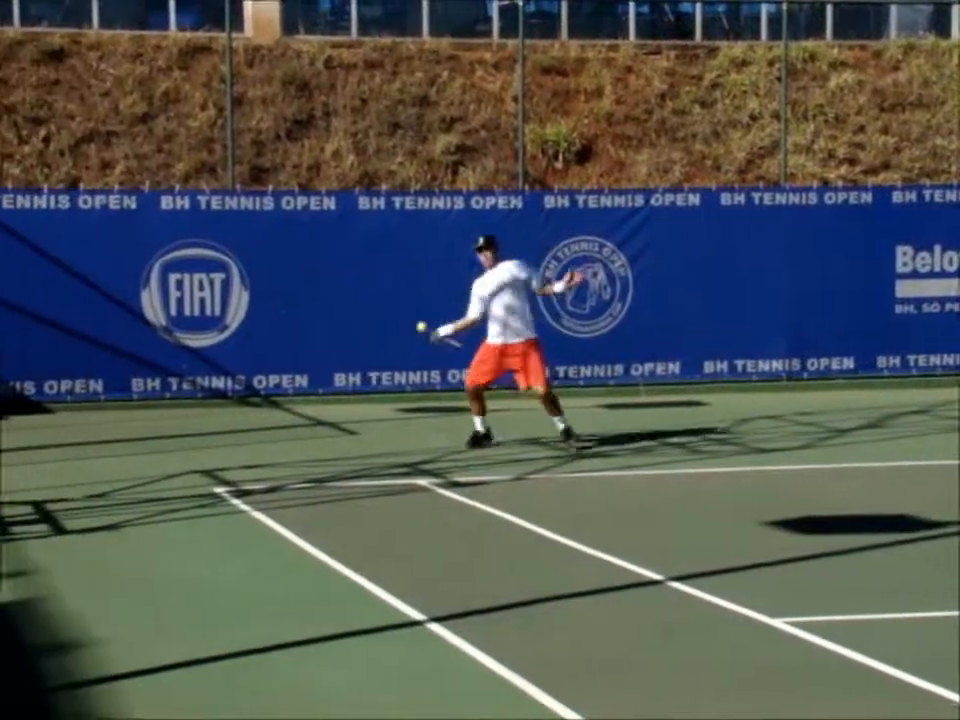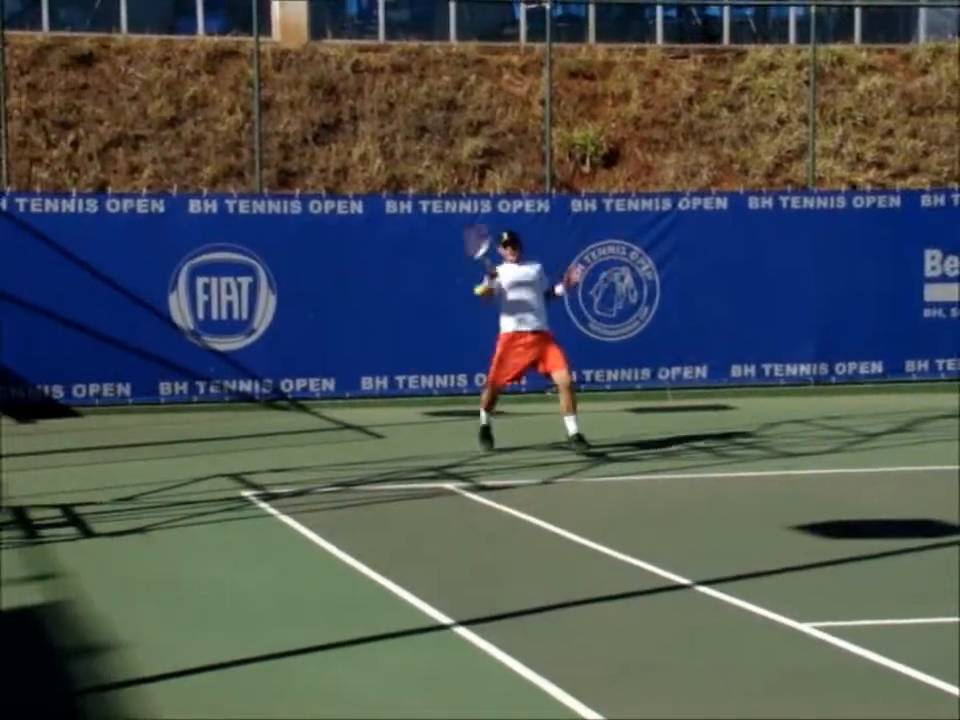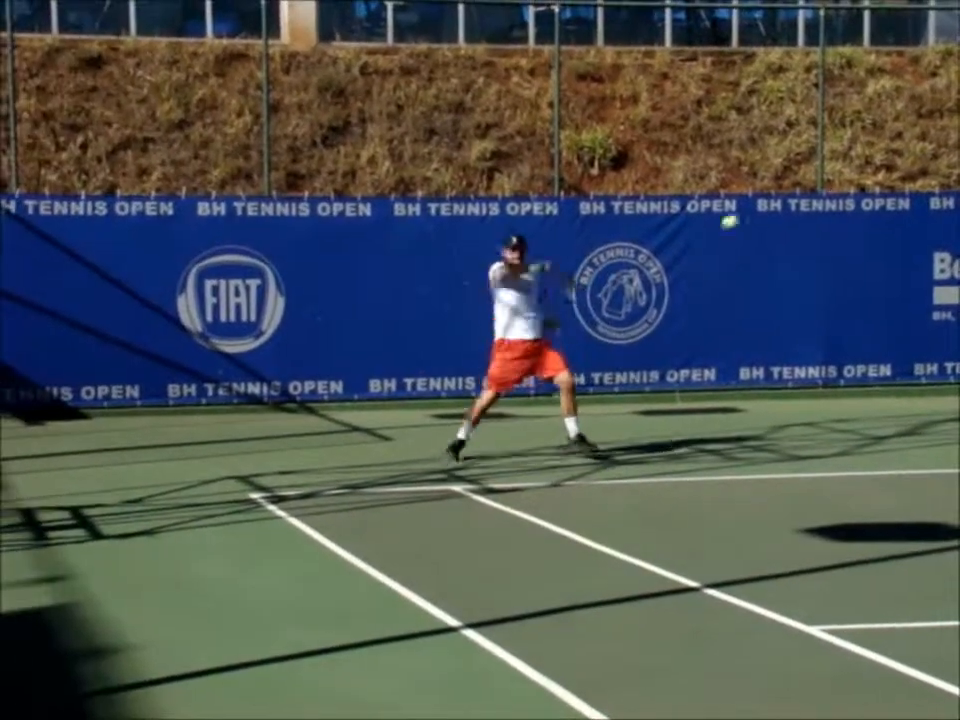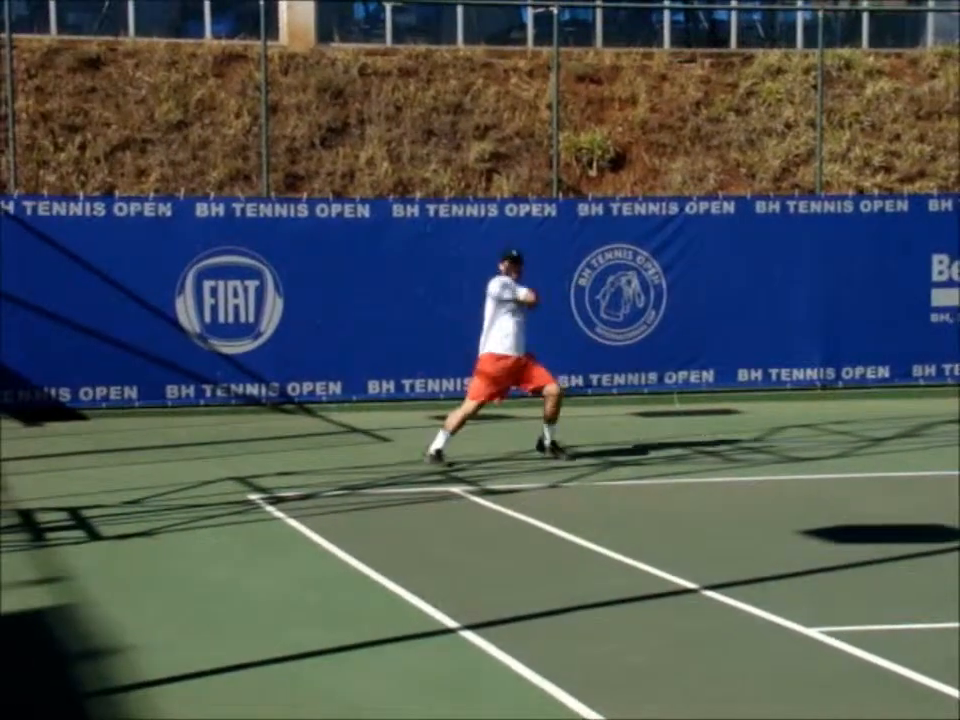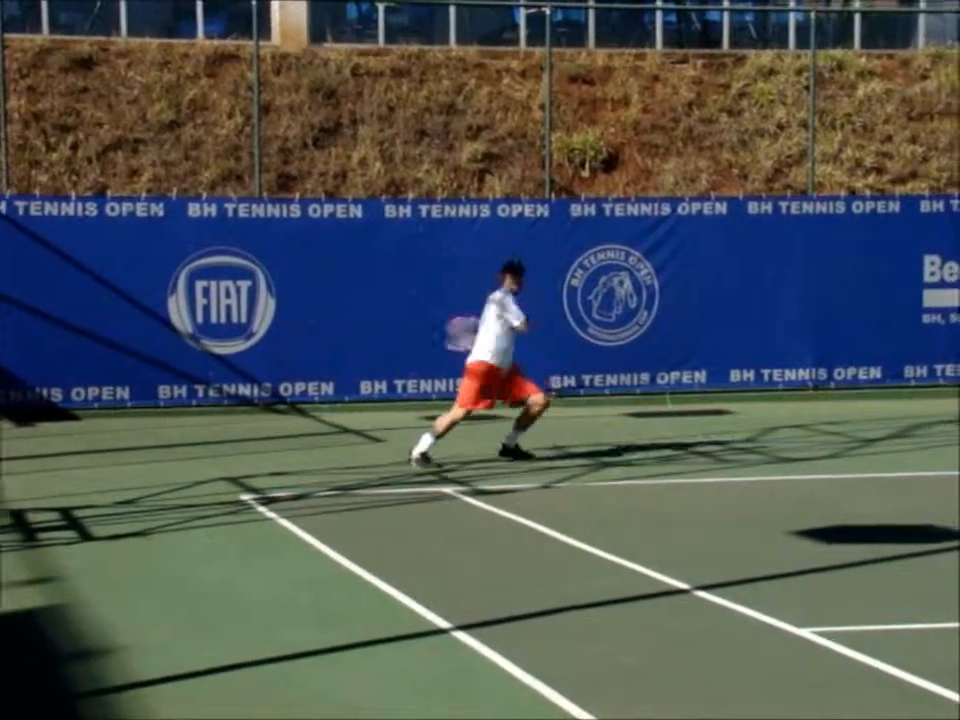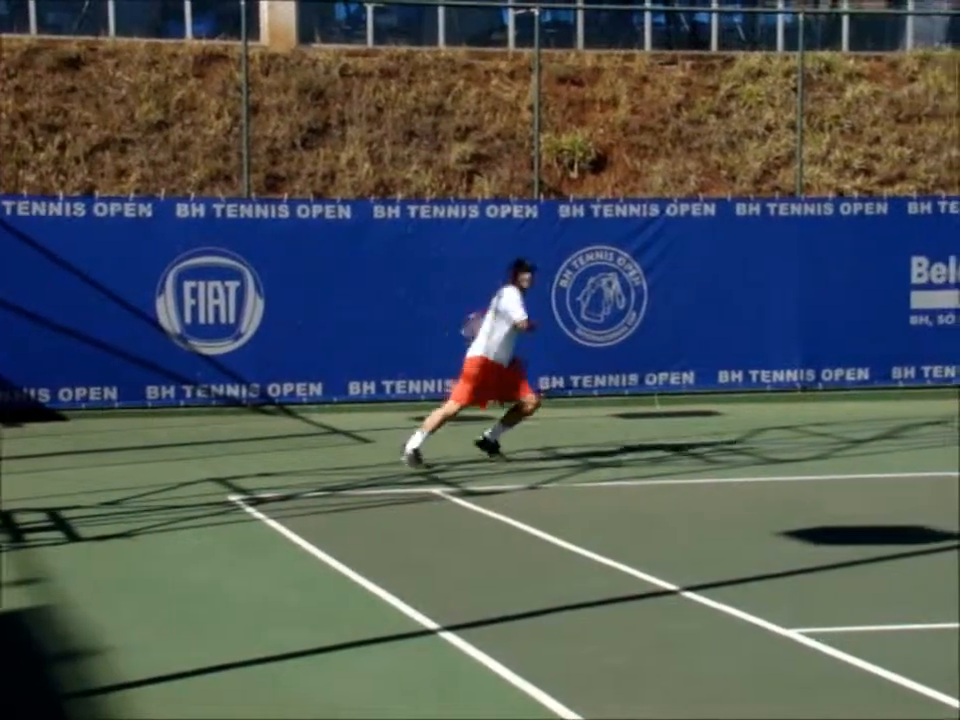
dt=0.1s
person 1, frame 1
left shoulder: (515, 266)
right shoulder: (479, 284)
left elbow: (541, 289)
right elbow: (473, 319)
left wrist: (562, 286)
right wrist: (449, 329)
left hip: (525, 341)
right hip: (495, 343)
left knee: (542, 390)
right knee: (472, 385)
left ankle: (564, 428)
right ankle: (482, 430)
person 1, frame 2
left shoulder: (536, 269)
right shoulder: (495, 273)
left elbow: (546, 294)
right elbow: (484, 292)
left wrist: (564, 287)
right wrist: (489, 282)
left hip: (542, 335)
right hip: (512, 337)
left knee: (565, 380)
right knee: (493, 386)
left ankle: (574, 434)
right ankle: (485, 425)
person 1, frame 3
left shoulder: (532, 280)
right shoulder: (496, 270)
right elbow: (508, 272)
left wrist: (543, 321)
right wrist: (537, 269)
left hip: (537, 342)
right hip: (509, 343)
left knee: (566, 381)
right knee: (490, 394)
left ankle: (576, 437)
right ankle: (460, 439)
person 1, frame 4
left shoulder: (513, 290)
right shoulder: (500, 284)
right elbow: (532, 300)
right wrist: (525, 298)
left hip: (520, 357)
right hip: (494, 357)
left knee: (554, 391)
right knee: (471, 406)
left ankle: (547, 442)
right ankle: (435, 449)
person 1, frame 5
left shoulder: (504, 301)
right shoulder: (501, 298)
right elbow: (522, 327)
right wrist: (523, 323)
left hip: (504, 369)
right hip: (484, 365)
left knee: (540, 402)
right knee: (460, 413)
left ankle: (509, 444)
right ankle: (419, 451)
person 1, frame 6
left shoulder: (514, 297)
right shoulder: (511, 294)
right elbow: (524, 325)
left wrist: (514, 358)
right wrist: (531, 324)
left hip: (502, 365)
right hip: (483, 361)
left knee: (531, 401)
right knee: (453, 407)
left ankle: (489, 439)
right ankle: (412, 448)
